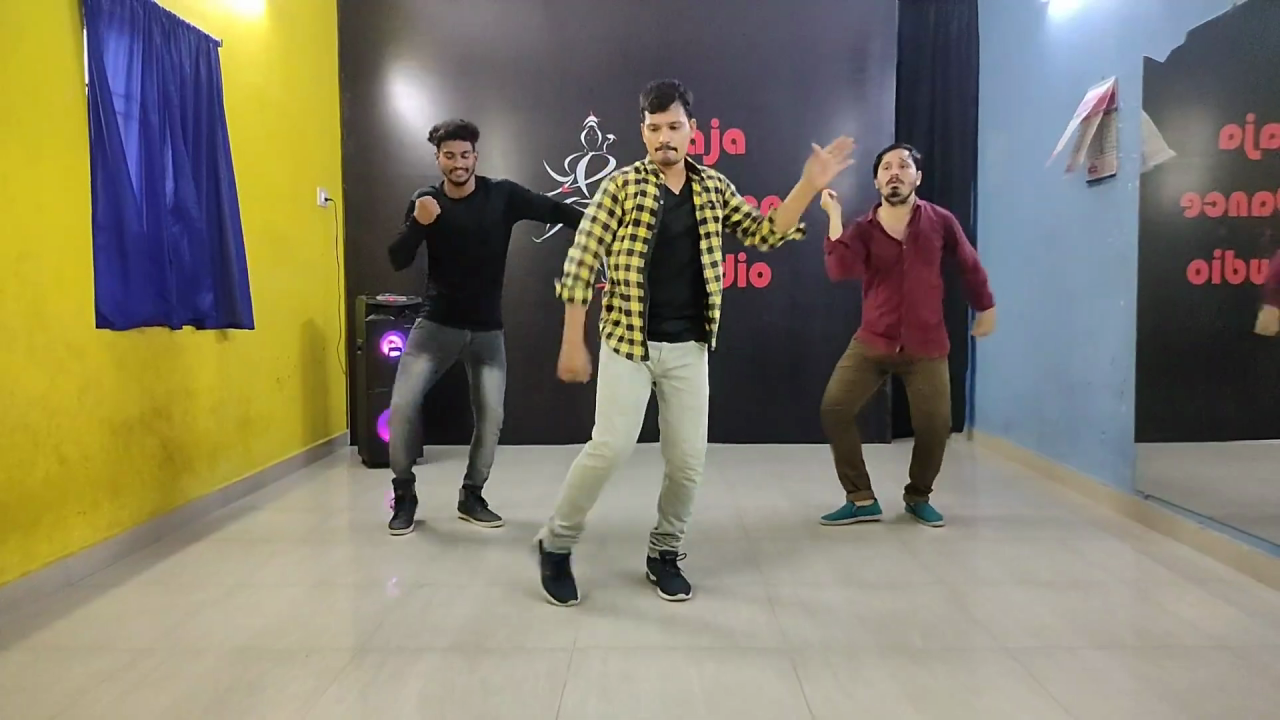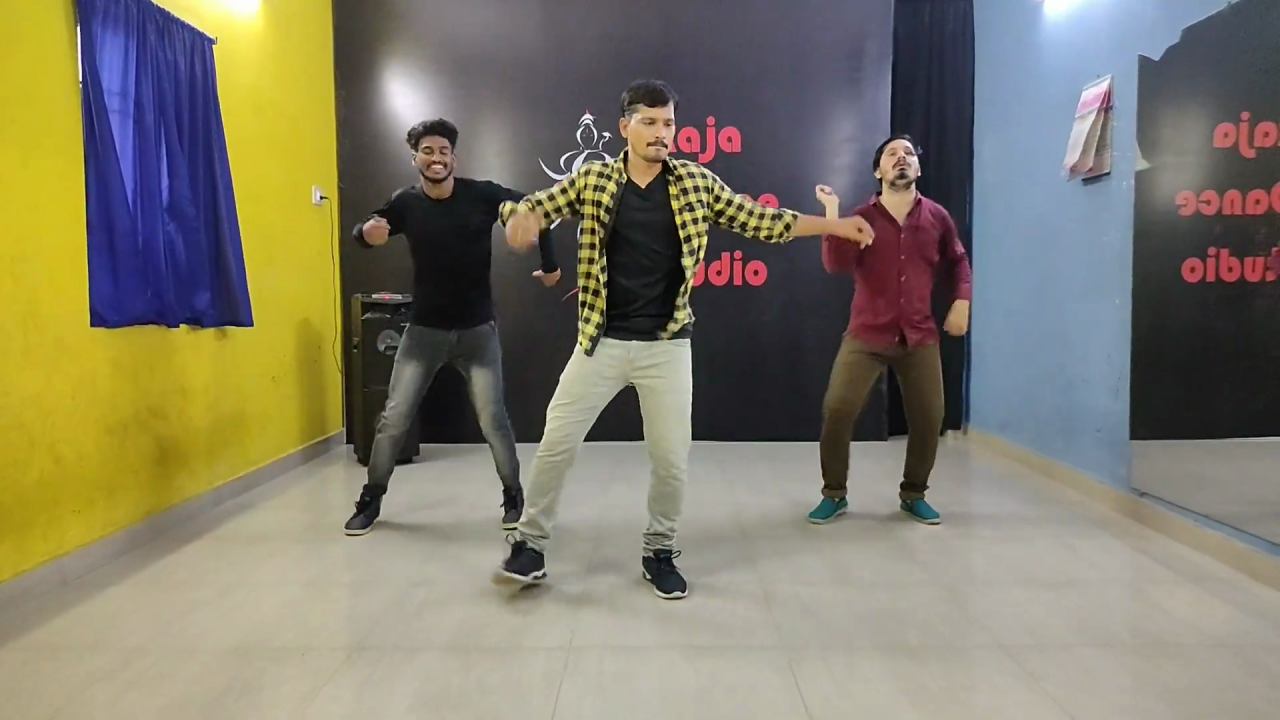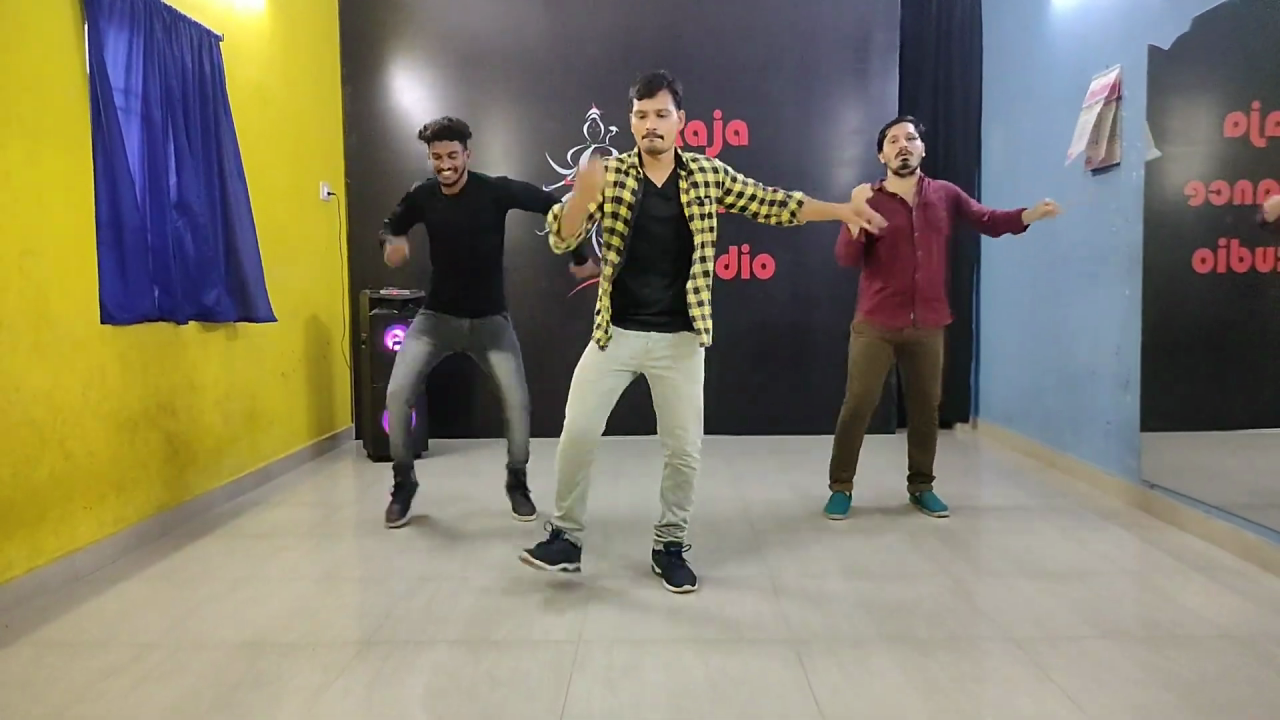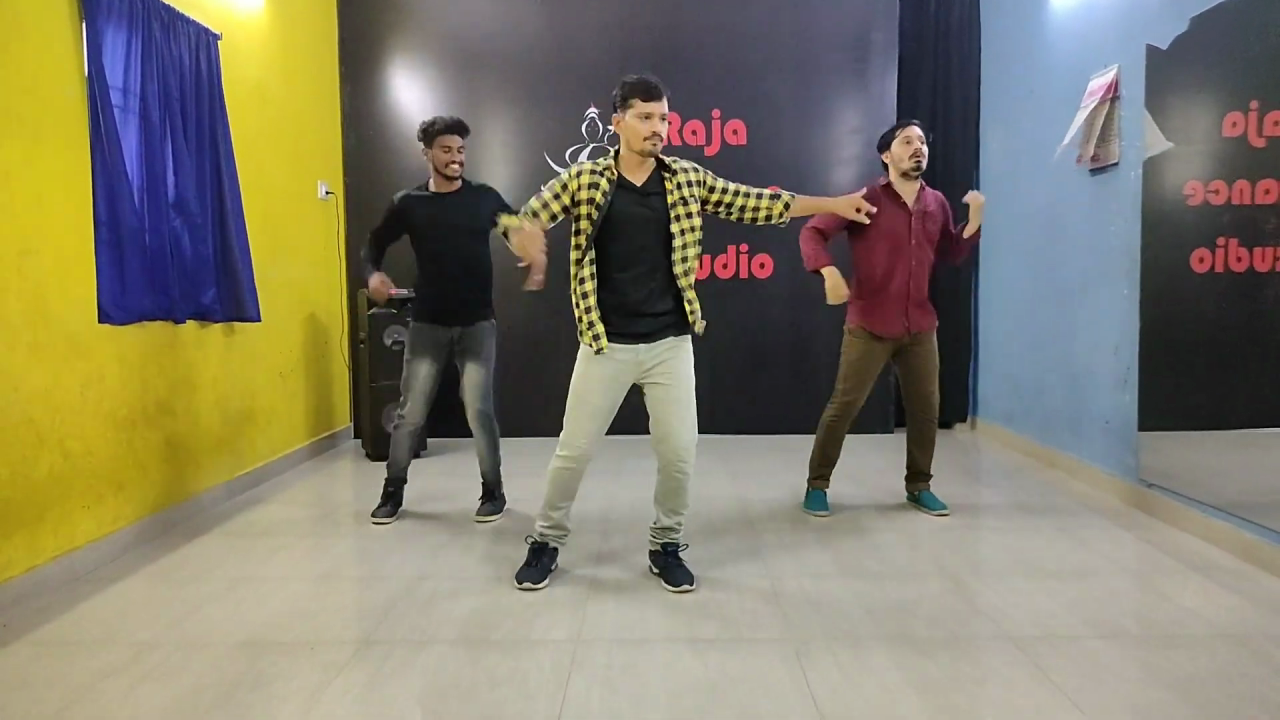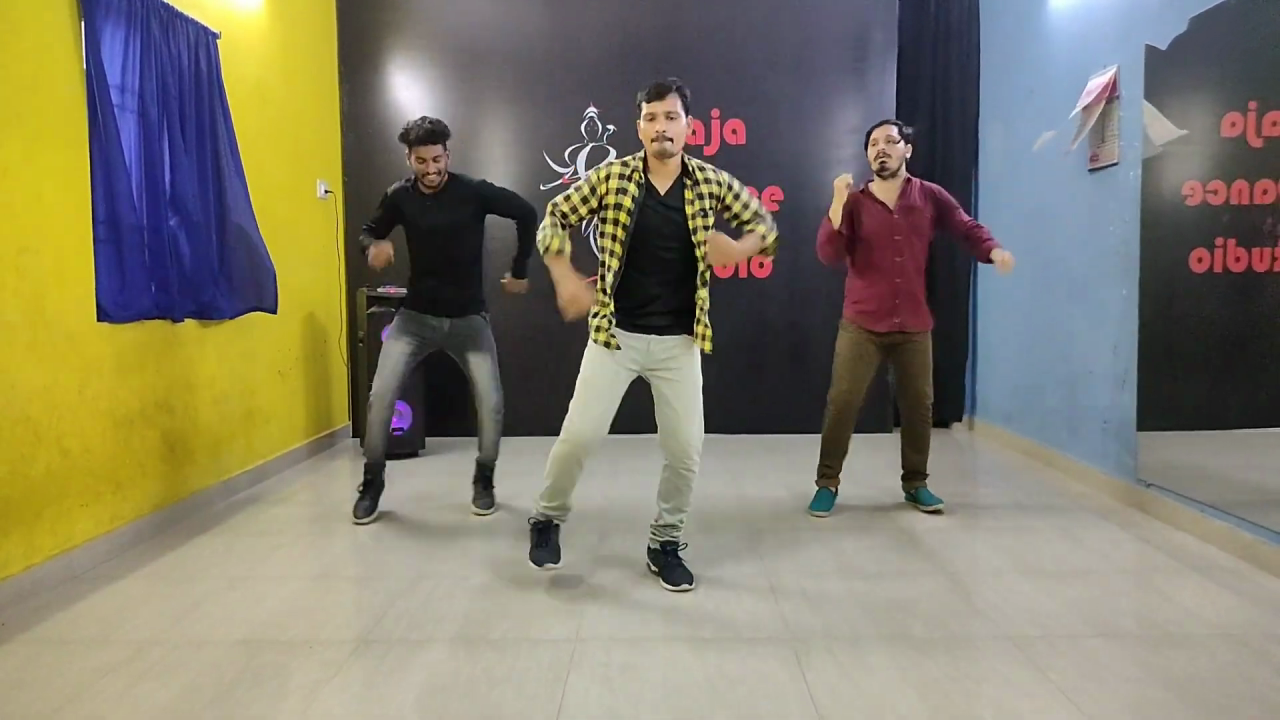
dt=1s
person 1, frame 1
left shoulder: (715, 188)
right shoulder: (621, 187)
left elbow: (769, 234)
right elbow: (581, 264)
left wrist: (810, 185)
right wrist: (572, 342)
left hip: (689, 347)
right hip: (628, 342)
left knee: (688, 462)
right knee: (608, 450)
left ankle: (663, 554)
right ankle: (555, 544)
person 1, frame 2
left shoulder: (695, 183)
right shoulder: (592, 180)
left elbow: (759, 221)
right elbow: (538, 209)
left wrist: (834, 225)
right wrist: (518, 220)
left hip: (665, 345)
right hip: (602, 341)
left knee: (671, 460)
right knee: (558, 442)
left ankle: (659, 553)
right ankle: (527, 544)
person 1, frame 3
left shoulder: (716, 179)
right shoulder: (611, 175)
left elbow: (770, 206)
right elbow: (562, 238)
left wrist: (842, 210)
right wrist: (581, 197)
left hip: (682, 338)
right hip: (618, 332)
left knee: (684, 450)
right knee: (578, 432)
left ankle: (669, 546)
right ankle: (565, 534)
person 1, frame 4
left shoulder: (685, 178)
right shoulder: (585, 179)
left elbow: (751, 204)
right elbow: (536, 214)
left wrist: (828, 203)
right wrist: (528, 241)
left hip: (669, 345)
right hip: (605, 344)
left knee: (678, 454)
right knee: (576, 448)
left ankle: (664, 546)
right ankle: (546, 541)
person 1, frame 5
left shoulder: (712, 181)
right shoulder: (612, 177)
left elbow: (763, 225)
right elbow: (555, 220)
left wrist: (741, 244)
right wrist: (564, 276)
left hip: (682, 339)
right hip: (618, 334)
left knee: (685, 452)
right knee: (580, 437)
left ankle: (664, 545)
right ankle: (549, 516)
person 2, frame 1
left shoulder: (504, 194)
right shoulder: (425, 200)
left elbow: (562, 213)
right elbow: (397, 259)
right wrist: (418, 225)
left hip: (486, 330)
right hip: (436, 326)
left knee: (491, 417)
right knee: (402, 406)
left ankle: (471, 496)
right ankle: (404, 495)
person 2, frame 2
left shoulder: (483, 194)
right shoulder: (405, 203)
right elbow: (365, 232)
left wrist: (550, 262)
right wrist: (367, 231)
left hip: (477, 330)
right hip: (425, 330)
left knee: (491, 418)
right knee: (394, 419)
left ankle: (512, 495)
right ankle: (371, 499)
person 2, frame 3
left shoulder: (500, 188)
right shoulder: (421, 196)
left elbow: (552, 205)
right elbow: (391, 228)
left wrist: (582, 255)
right wrist: (392, 244)
left hip: (490, 317)
right hip: (440, 315)
left knee: (516, 399)
right knee: (397, 393)
left ankle: (516, 482)
right ankle: (403, 486)
person 2, frame 4
left shoulder: (484, 198)
right shoulder: (408, 203)
left elbow: (516, 233)
right elbow: (374, 246)
right wrist: (372, 274)
left hip: (477, 324)
right hip: (428, 325)
left knee: (479, 410)
right knee: (412, 412)
left ankle: (493, 490)
right ankle: (393, 489)
person 2, frame 5
left shoulder: (476, 192)
right shoulder: (399, 196)
left elbow: (527, 214)
right elbow: (371, 232)
left wrist: (520, 271)
right wrist: (374, 248)
left hip: (468, 317)
right hip: (418, 315)
left knee: (490, 402)
right knee: (381, 395)
left ankle: (483, 478)
right ankle: (372, 485)
person 3, frame 1
left shoulder: (940, 221)
right shoulder: (864, 228)
left elbow: (968, 262)
right elbow: (840, 271)
left wrist: (987, 305)
right wrist: (834, 218)
left hip: (927, 346)
right hip: (872, 343)
left knee: (935, 426)
right knee: (836, 411)
left ankle: (918, 497)
right ankle: (861, 499)
person 3, frame 2
left shoulder: (937, 217)
right shoulder: (862, 215)
left elbow: (957, 260)
right elbow: (837, 265)
left wrist: (963, 299)
right wrist: (832, 216)
left hip: (920, 337)
right hip: (866, 335)
left knee: (928, 418)
right knee: (839, 409)
left ankle: (913, 495)
right ankle: (834, 493)
person 3, frame 3
left shoulder: (945, 194)
right shoulder: (870, 202)
left elbow: (987, 220)
right elbow: (848, 259)
left wrist: (1030, 215)
left hip: (928, 322)
right hip: (876, 321)
left knee: (926, 407)
right knee: (858, 402)
left ankle: (921, 486)
right ankle: (840, 486)
person 3, frame 4
left shoulder: (937, 204)
right shoulder: (869, 200)
left elbow: (952, 250)
right elbow: (812, 232)
left wrist: (975, 221)
right wrist: (828, 272)
left hip: (920, 325)
right hip: (869, 325)
left knee: (925, 407)
right knee: (844, 405)
left ankle: (918, 485)
right ankle: (818, 483)
person 3, frame 5
left shoulder: (932, 198)
right shoulder: (856, 204)
left elbow: (969, 230)
right elbow: (828, 255)
left wrist: (993, 251)
right wrist: (838, 204)
left hip: (915, 323)
right hip: (863, 322)
left knee: (918, 405)
right knee: (843, 400)
left ankle: (915, 484)
right ankle: (827, 483)
